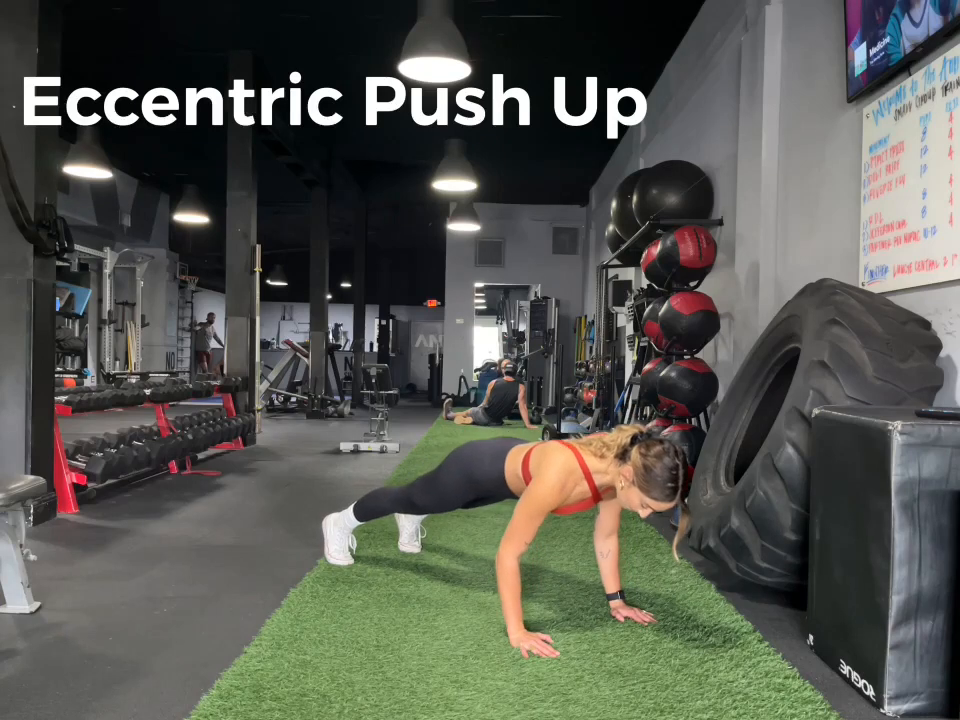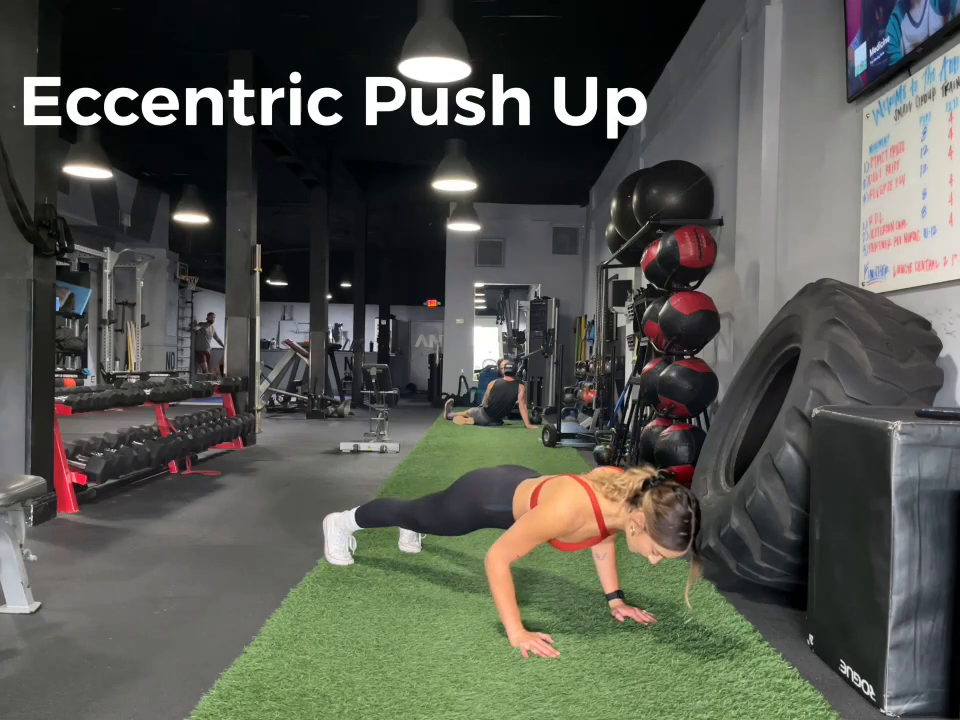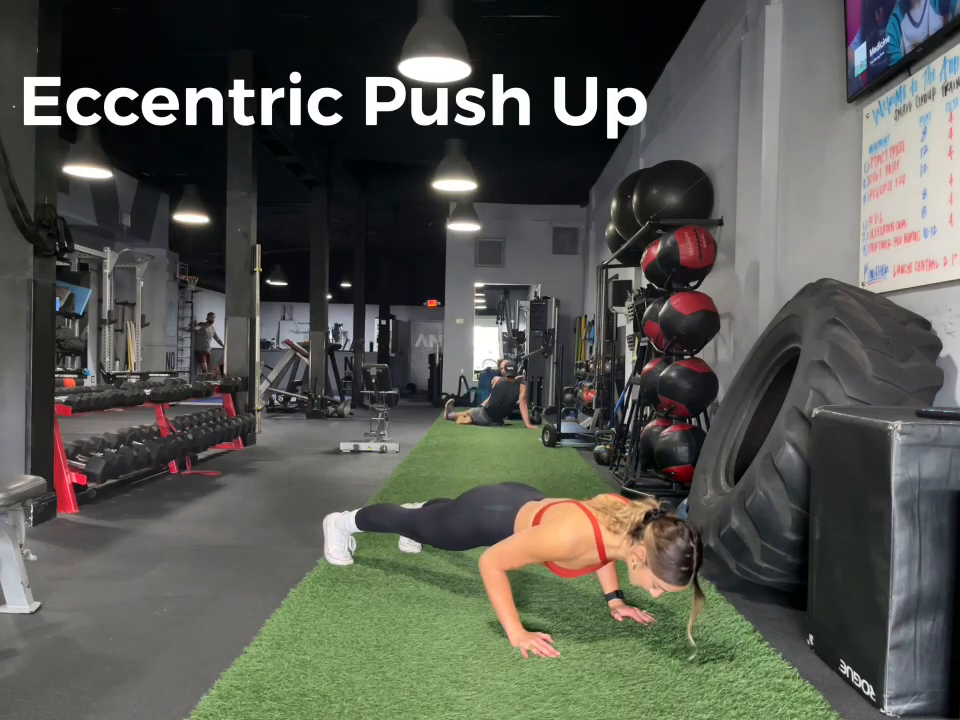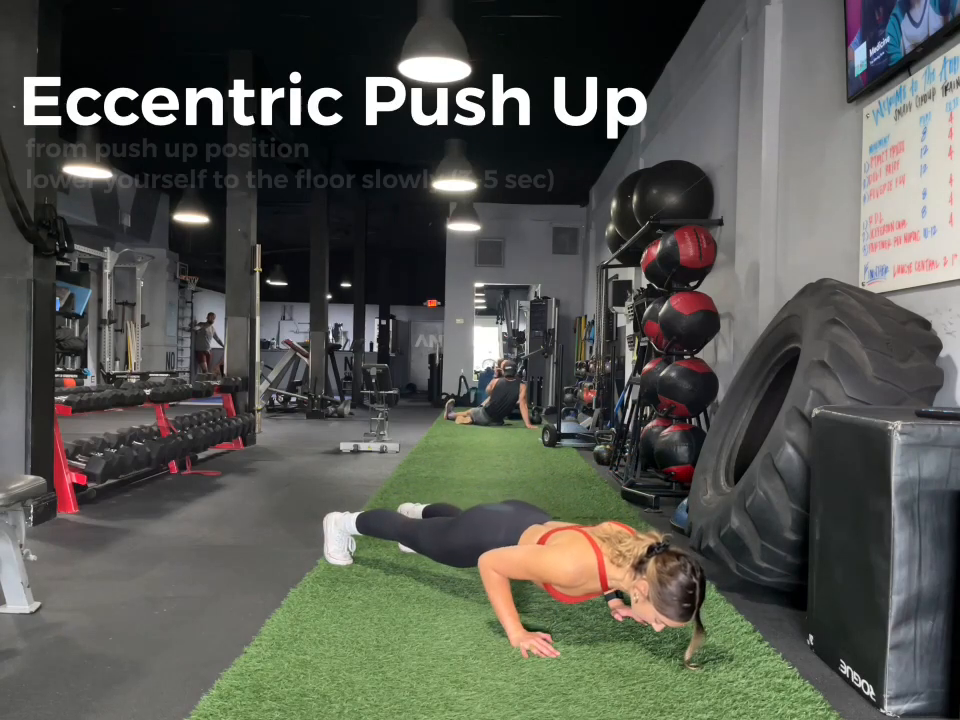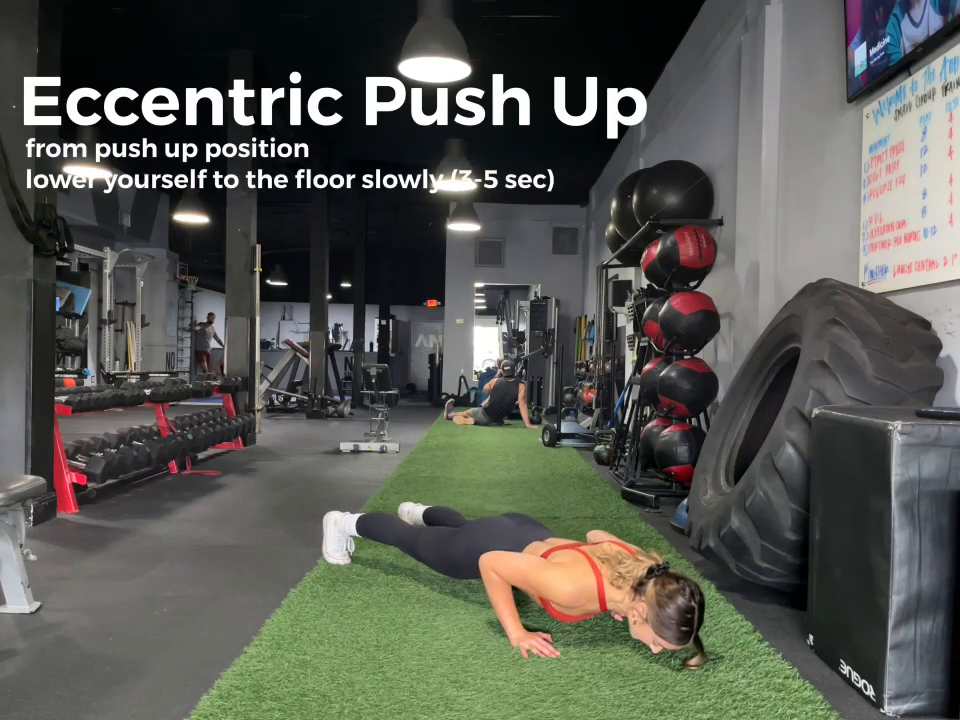
dt=0.7s
person 1, frame 1
left shoulder: (621, 466)
right shoulder: (560, 474)
left elbow: (606, 537)
right elbow: (508, 553)
left wrist: (616, 599)
right wrist: (516, 631)
left hip: (511, 462)
right hip: (478, 468)
right knee: (409, 499)
left ankle: (410, 523)
right ankle: (340, 522)
person 1, frame 2
left shoulder: (630, 497)
right shoulder: (570, 508)
left elbow: (602, 539)
right elbow: (496, 559)
left wrist: (614, 598)
right wrist: (516, 632)
left hip: (519, 488)
right hip: (486, 498)
right knee: (415, 515)
left ankle: (411, 531)
right ankle: (341, 522)
person 1, frame 3
left shoulder: (633, 521)
right shoulder: (570, 537)
right elbow: (490, 564)
left wrist: (614, 599)
right wrist: (516, 633)
left hip: (522, 504)
right hip: (487, 517)
right knee: (413, 528)
left ankle: (416, 509)
right ankle: (342, 523)
person 1, frame 4
left shoulder: (639, 550)
right shoulder: (574, 566)
right elbow: (489, 563)
left wrist: (613, 599)
right wrist: (516, 634)
left hip: (524, 522)
right hip: (489, 536)
left knee: (457, 518)
right knee: (412, 535)
left ankle: (416, 510)
right ankle: (343, 523)
person 1, frame 5
left shoulder: (639, 567)
right shoulder: (574, 587)
right elbow: (490, 563)
left wrist: (615, 602)
right wrist: (516, 633)
left hip: (528, 536)
right hip: (492, 547)
left knee: (461, 526)
right knee: (411, 541)
left ankle: (416, 512)
right ankle: (343, 523)
